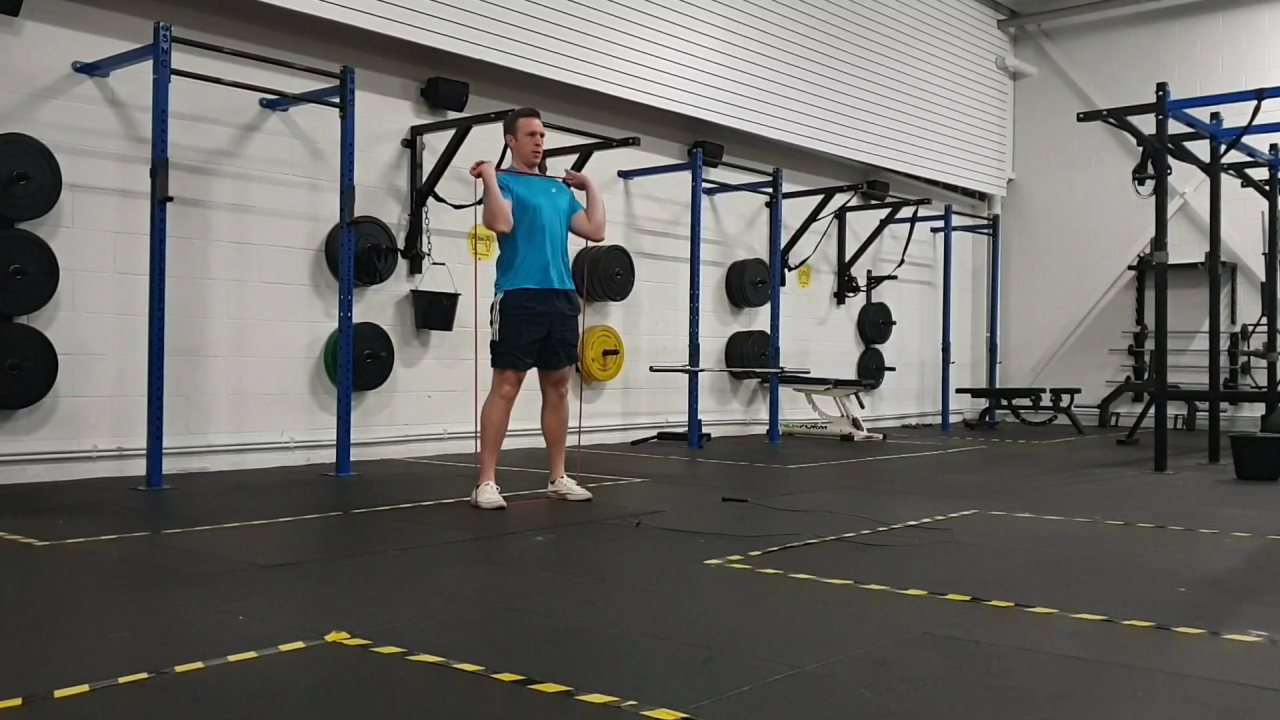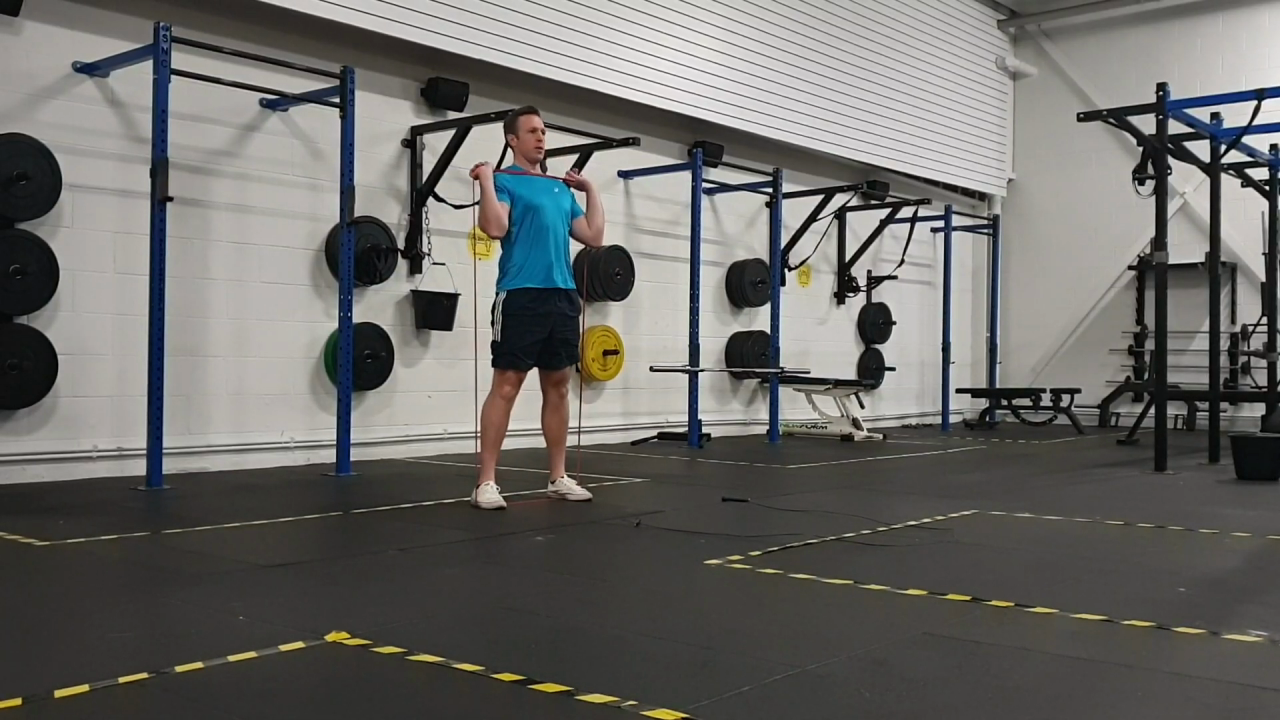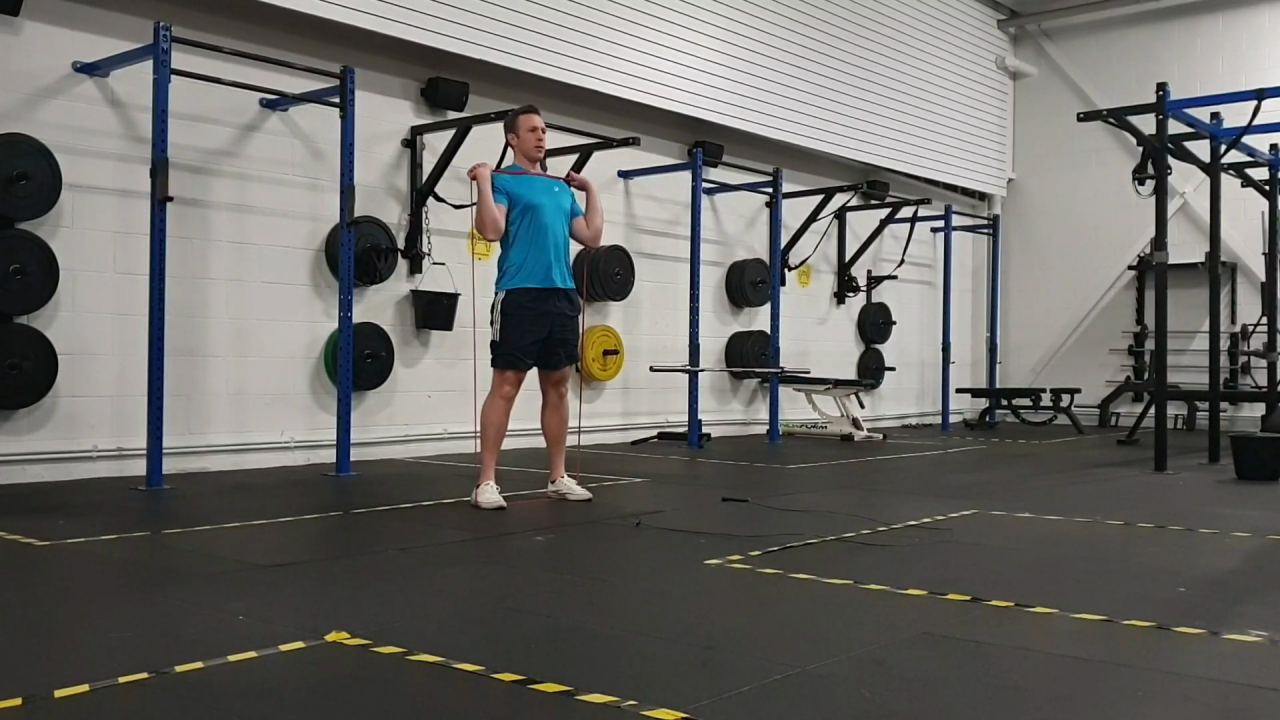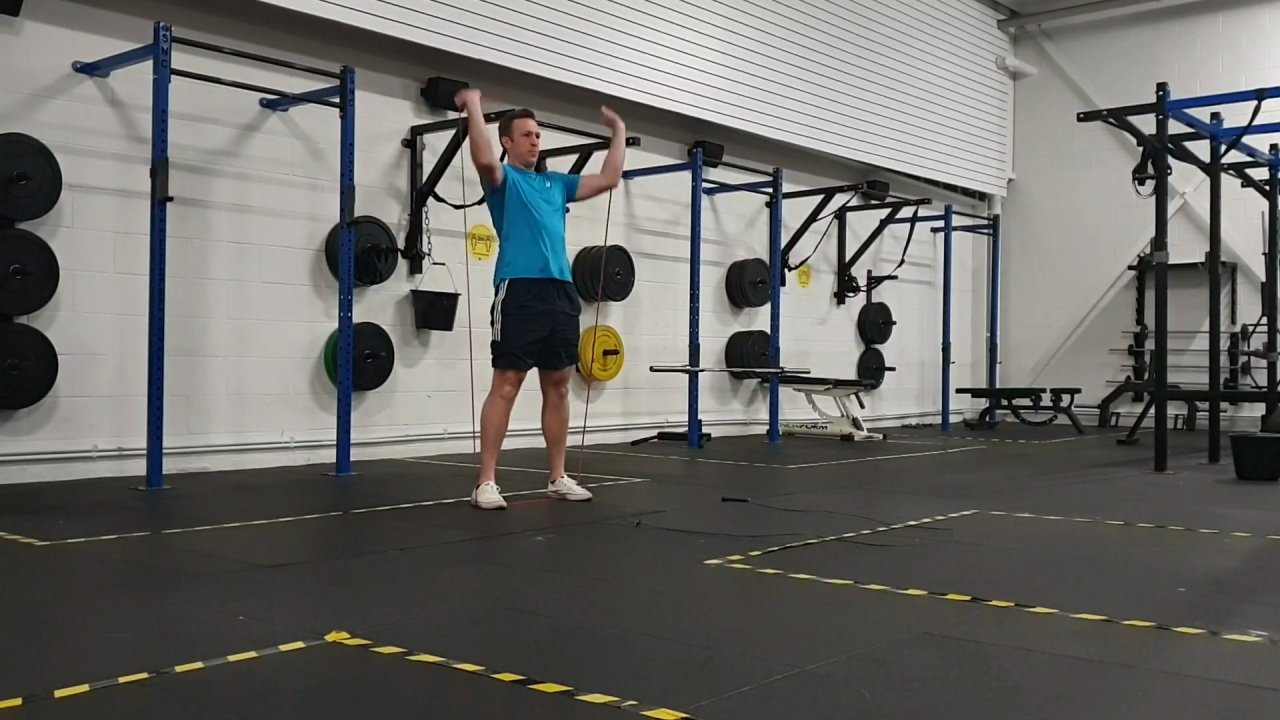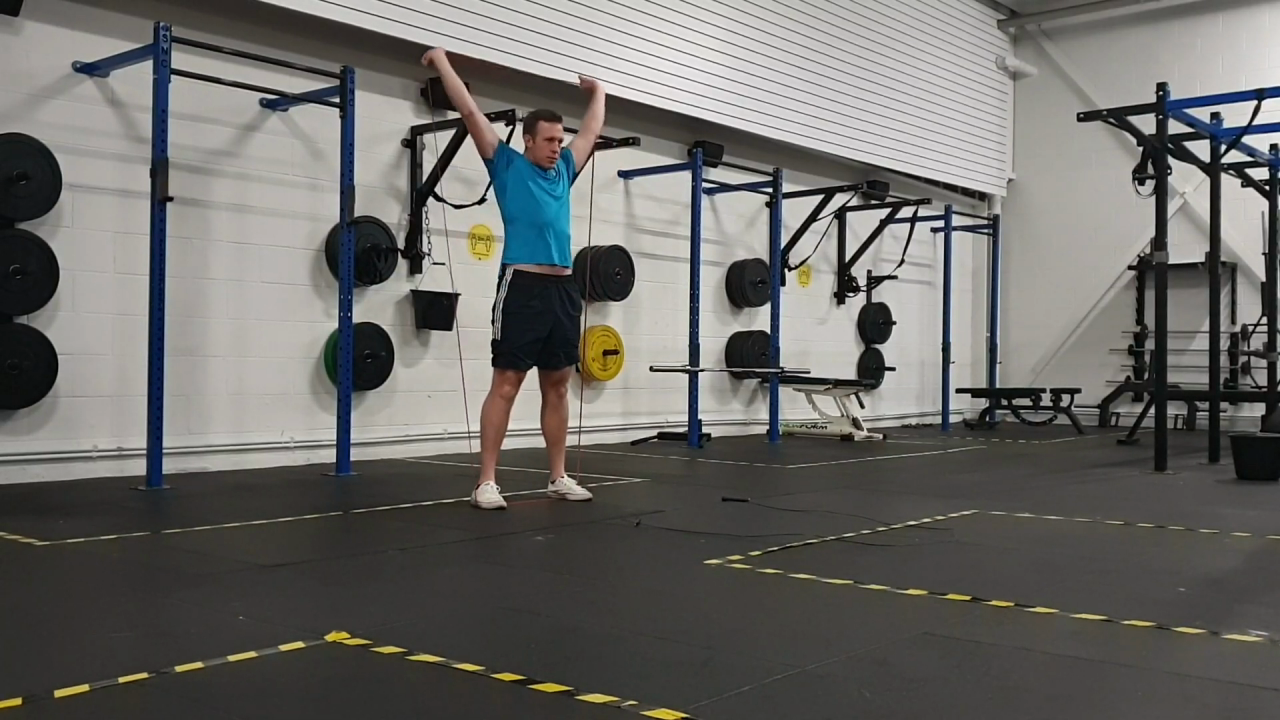
dt=0.4s
person 1, frame 1
left shoulder: (560, 188)
right shoulder: (504, 182)
left elbow: (595, 231)
right elbow: (501, 224)
left wrist: (589, 187)
right wrist: (490, 178)
left hip: (562, 297)
right hip: (518, 297)
left knee: (557, 387)
right knee: (505, 386)
left ankle: (558, 477)
right ankle: (486, 482)
person 1, frame 2
left shoulder: (561, 189)
right shoulder: (504, 181)
left elbow: (594, 237)
right elbow: (494, 228)
left wrist: (590, 190)
right wrist: (486, 180)
left hip: (563, 296)
right hip: (521, 296)
left knee: (558, 387)
right knee: (506, 386)
left ankle: (558, 477)
right ankle: (486, 482)
person 1, frame 3
left shoulder: (561, 188)
right shoulder: (503, 181)
left elbow: (592, 237)
right elbow: (490, 231)
left wrist: (591, 191)
right wrist: (484, 181)
left hip: (562, 296)
right hip: (520, 296)
left knee: (557, 386)
right knee: (506, 386)
left ankle: (558, 476)
right ankle: (486, 481)
person 1, frame 4
left shoulder: (556, 184)
right shoulder: (503, 178)
left elbow: (609, 179)
right elbow: (484, 161)
left wrist: (618, 131)
right wrist: (474, 109)
left hip: (562, 294)
right hip: (519, 292)
left knee: (558, 387)
right knee: (505, 386)
left ankle: (558, 477)
right ankle: (486, 481)
person 1, frame 5
left shoulder: (562, 171)
right shoulder: (507, 164)
left elbow: (592, 130)
right elbow: (470, 112)
left wrist: (597, 91)
right wrist: (441, 61)
left hip: (564, 291)
right hip: (522, 288)
left knee: (557, 386)
right knee: (505, 386)
left ankle: (558, 477)
right ankle: (486, 481)
